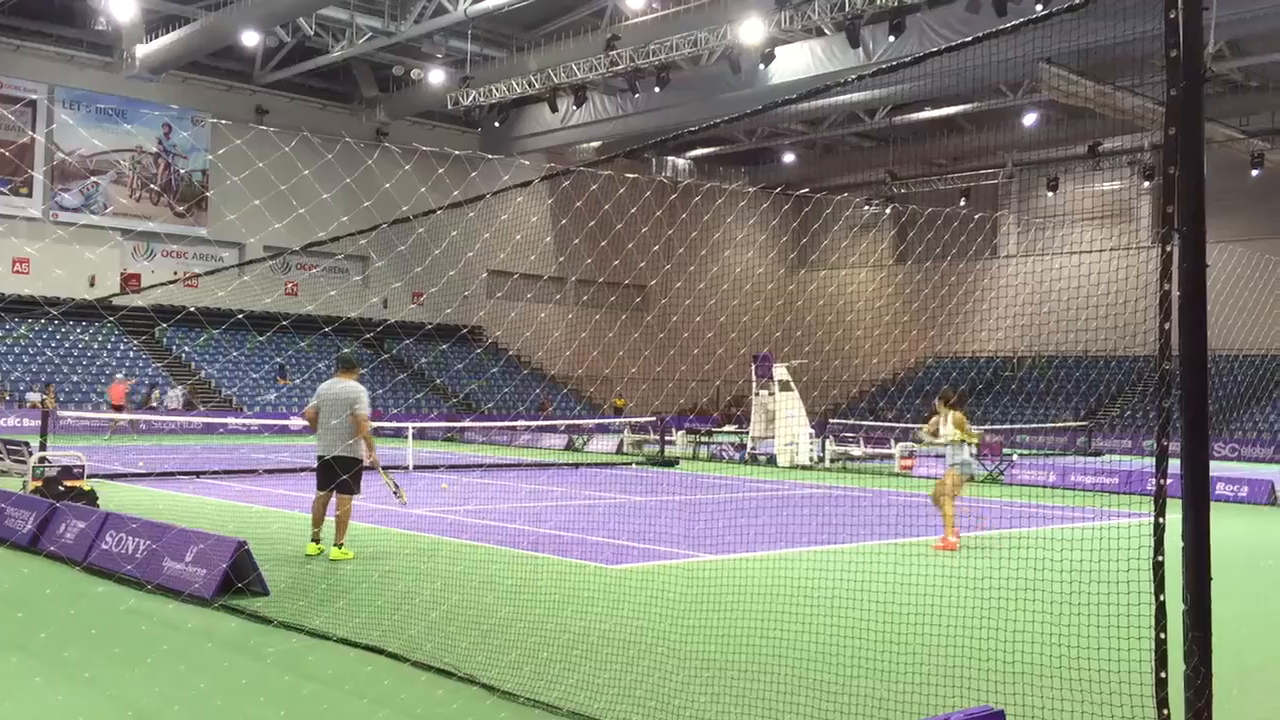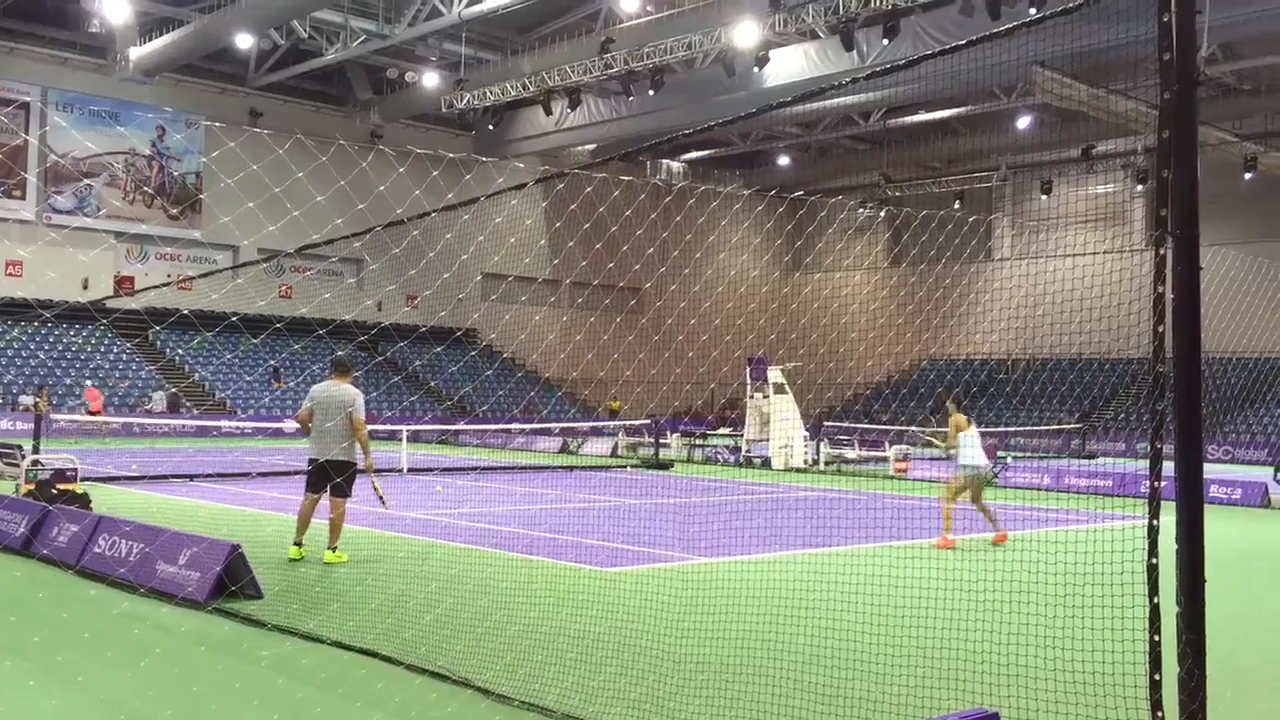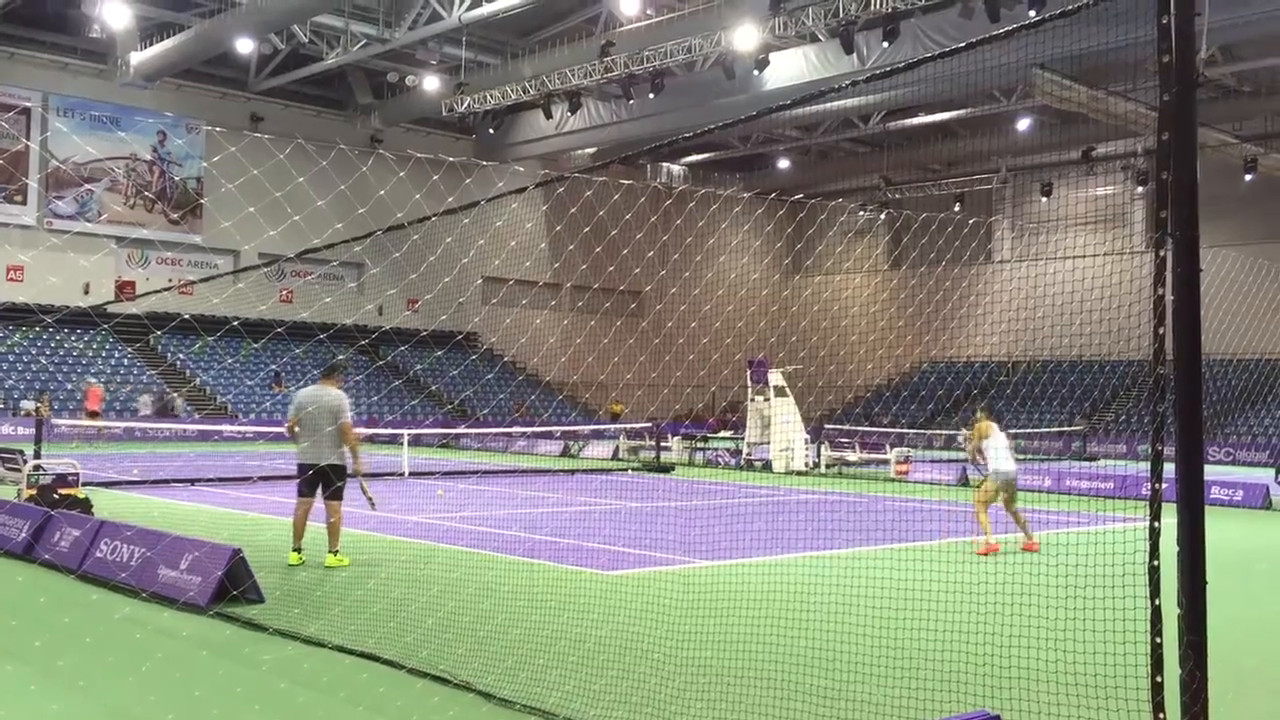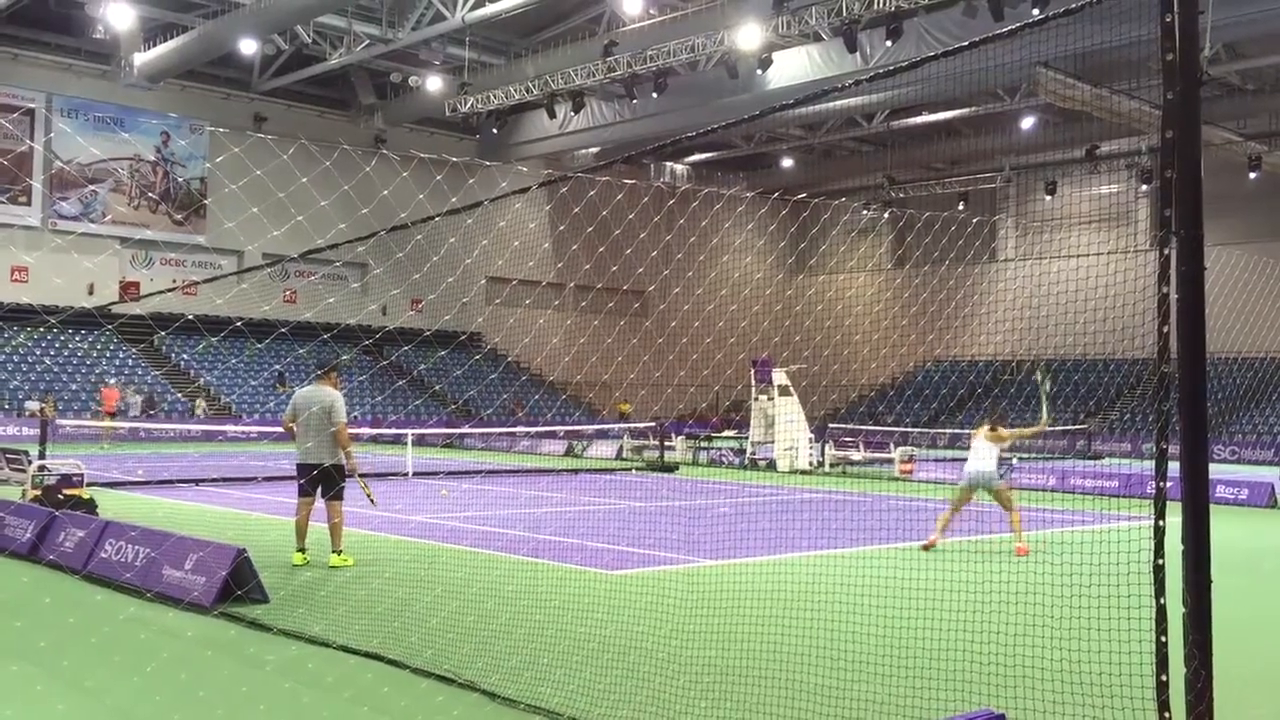
dt=0.5s
person 1, frame 1
left shoulder: (323, 387)
right shoulder: (358, 390)
left elbow: (309, 415)
right elbow: (362, 422)
right wrist: (371, 451)
left hip: (324, 451)
right hip: (349, 452)
left knee: (322, 495)
right knee: (344, 499)
left ankle: (314, 542)
right ankle: (338, 547)
person 1, frame 2
left shoulder: (316, 390)
right shoulder: (354, 394)
left elbow: (302, 418)
right elbow: (359, 427)
right wrist: (367, 456)
left hip: (317, 455)
right hip: (343, 456)
left knee: (309, 499)
right knee: (338, 503)
left ankle: (296, 546)
right ankle: (332, 550)
person 1, frame 3
left shoulder: (301, 394)
right shoulder: (339, 397)
left elbow: (290, 425)
right elbow: (347, 431)
right wrist: (356, 459)
left hip: (306, 459)
right hip: (334, 460)
left knee: (303, 504)
right knee: (333, 506)
right ankle: (333, 554)
person 1, frame 4
left shoulder: (299, 394)
right shoulder: (334, 396)
left elbow: (286, 424)
right elbow: (340, 430)
right wrist: (350, 458)
left hip: (305, 459)
right hip: (331, 460)
left knee: (304, 504)
right knee: (334, 506)
right ankle: (336, 553)
person 2, frame 1
left shoulder: (957, 416)
right shoulder: (939, 418)
left elbow: (971, 438)
right elbow: (927, 433)
left wrist: (957, 438)
left hip: (962, 463)
right hip: (953, 464)
left knee: (946, 498)
right knee: (936, 497)
left ankle: (951, 540)
right ankle: (950, 531)
person 2, frame 2
left shoulder: (954, 419)
right shoulder: (969, 421)
left elbow: (950, 443)
left wrist: (946, 445)
right wrist: (955, 451)
left hip: (969, 467)
right hip: (983, 466)
left knee: (948, 499)
right knee: (977, 501)
left ankle: (947, 537)
right ankle: (1000, 533)
person 2, frame 3
left shoulder: (980, 427)
right shoulder: (997, 429)
left elbow: (972, 448)
left wrist: (971, 451)
left hip: (999, 473)
right hip: (1011, 472)
left knee: (980, 507)
right knee: (1011, 507)
left ankle: (990, 542)
right ankle: (1030, 541)
person 2, frame 4
left shoulder: (977, 432)
right shoulder: (998, 431)
right elbow: (1019, 434)
right wrist: (1040, 427)
left hip: (970, 474)
right hip: (990, 474)
left knee: (952, 509)
right knee: (1012, 509)
left ankle: (934, 537)
right ankle: (1020, 545)
